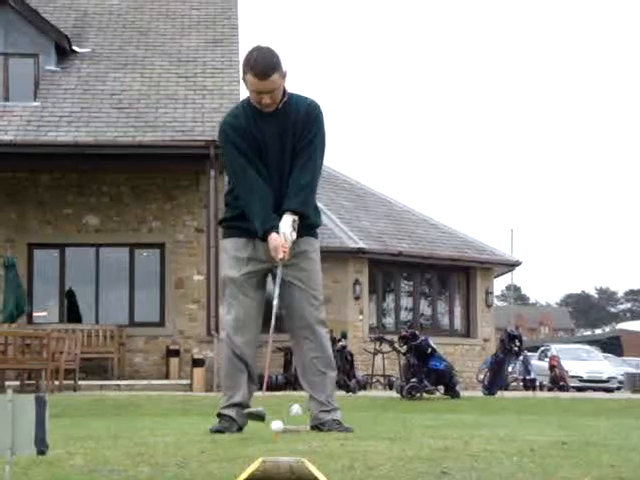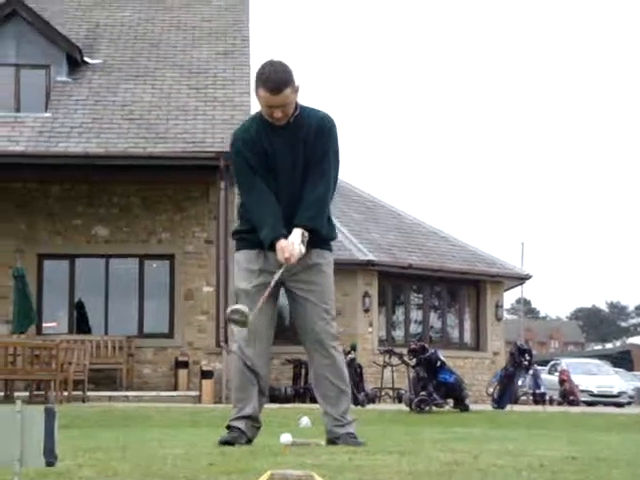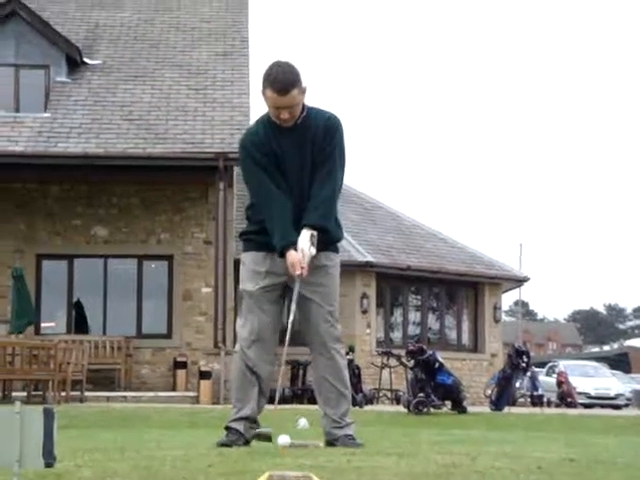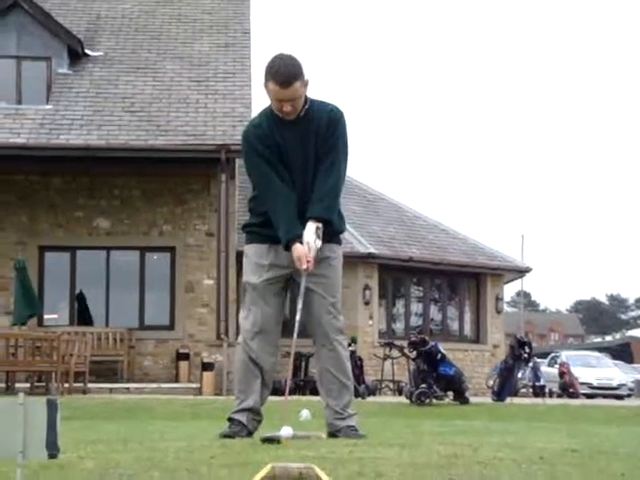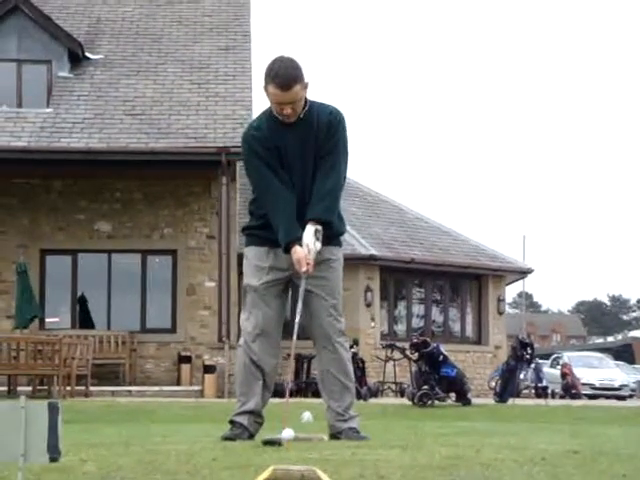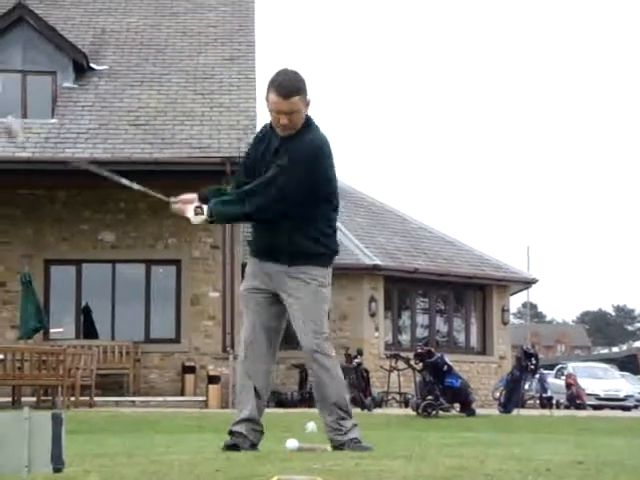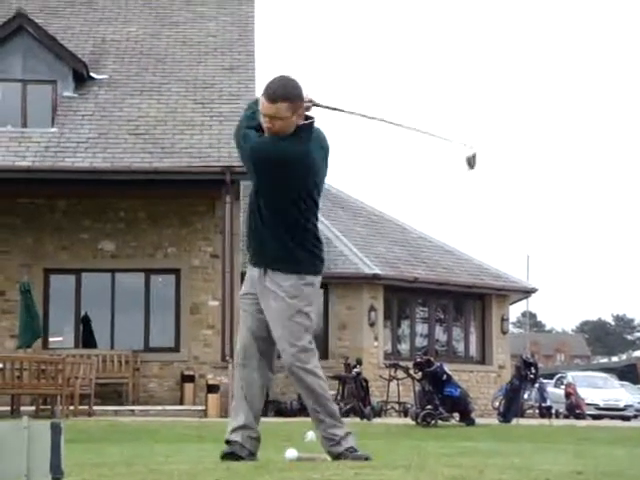
dt=0.4s
person 1, frame 1
left shoulder: (308, 113)
right shoulder: (233, 124)
left elbow: (307, 173)
right elbow: (247, 183)
left wrist: (290, 220)
right wrist: (268, 232)
left hip: (298, 233)
right hip: (245, 235)
left knee: (311, 325)
right knee: (238, 328)
left ankle: (325, 412)
right ankle: (234, 410)
person 1, frame 2
left shoulder: (321, 126)
right shoulder: (245, 138)
left elbow: (321, 185)
right elbow: (256, 195)
left wrist: (301, 233)
right wrist: (277, 239)
left hip: (311, 246)
right hip: (257, 247)
left knee: (323, 338)
right knee: (249, 338)
left ankle: (340, 426)
right ankle: (244, 422)
person 1, frame 3
left shoulder: (328, 127)
right shoulder: (253, 140)
left elbow: (328, 186)
right elbow: (269, 198)
left wrist: (309, 234)
right wrist: (287, 247)
left hip: (318, 247)
right hip: (265, 249)
left knee: (327, 339)
right knee: (253, 339)
left ankle: (339, 428)
right ankle: (242, 423)
person 1, frame 4
left shoulder: (331, 119)
right shoulder: (256, 132)
left elbow: (331, 179)
right elbow: (273, 191)
left wrist: (314, 228)
right wrist: (293, 240)
left hip: (321, 240)
right hip: (267, 241)
left knee: (329, 331)
right knee: (256, 331)
left ankle: (341, 419)
right ankle: (245, 415)
person 1, frame 5
left shoulder: (330, 121)
right shoulder: (256, 135)
left elbow: (330, 182)
right elbow: (272, 193)
left wrist: (312, 230)
right wrist: (291, 242)
left hip: (321, 243)
right hip: (269, 244)
left knee: (330, 334)
right knee: (257, 333)
left ankle: (343, 421)
right ankle: (246, 418)
person 1, frame 6
left shoulder: (311, 150)
right shoulder: (269, 134)
left elbow: (259, 200)
right elbow: (247, 185)
left wrist: (205, 212)
right wrist: (205, 198)
left hip: (305, 264)
right hip: (264, 259)
left knee: (315, 345)
right knee: (253, 345)
left ankle: (343, 431)
right ankle: (245, 429)
person 1, frame 7
left shoulder: (283, 154)
right shoulder: (311, 139)
left elbow: (246, 137)
left wrist: (254, 112)
right wrist: (260, 113)
left hip: (291, 273)
right hip: (262, 267)
left knee: (297, 357)
right knee: (249, 352)
left ankle: (338, 441)
right ankle: (242, 438)
